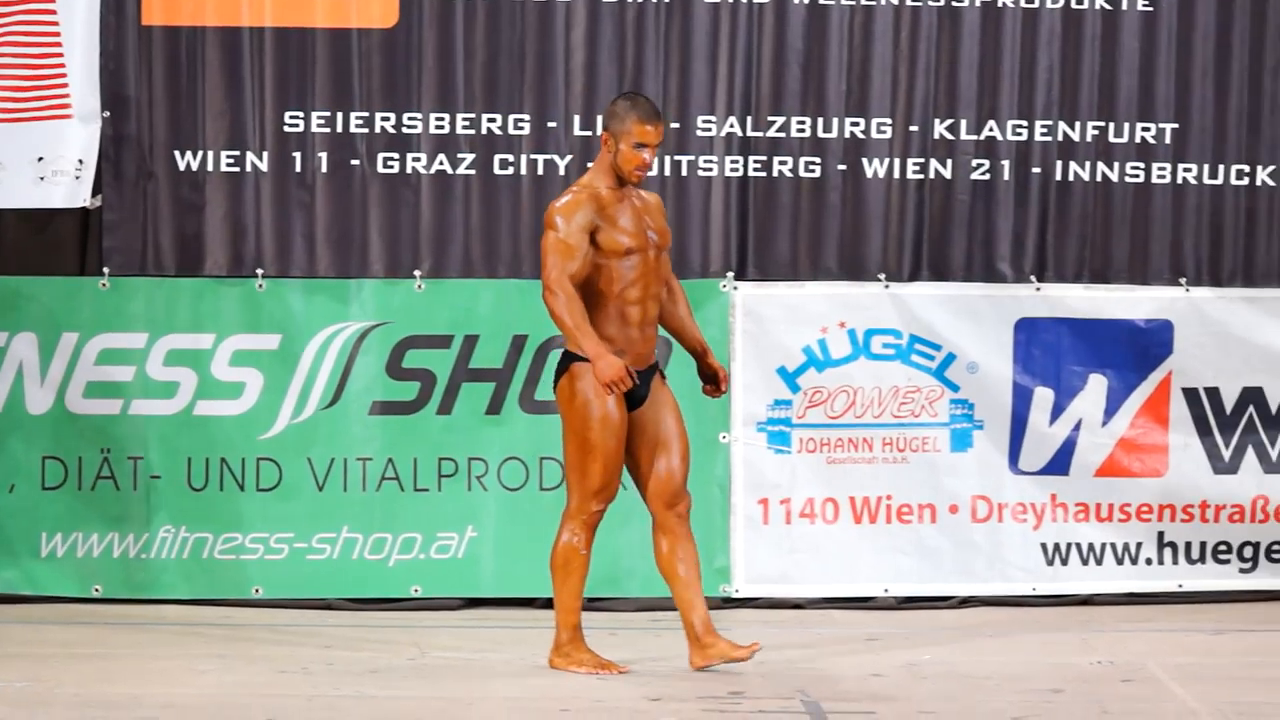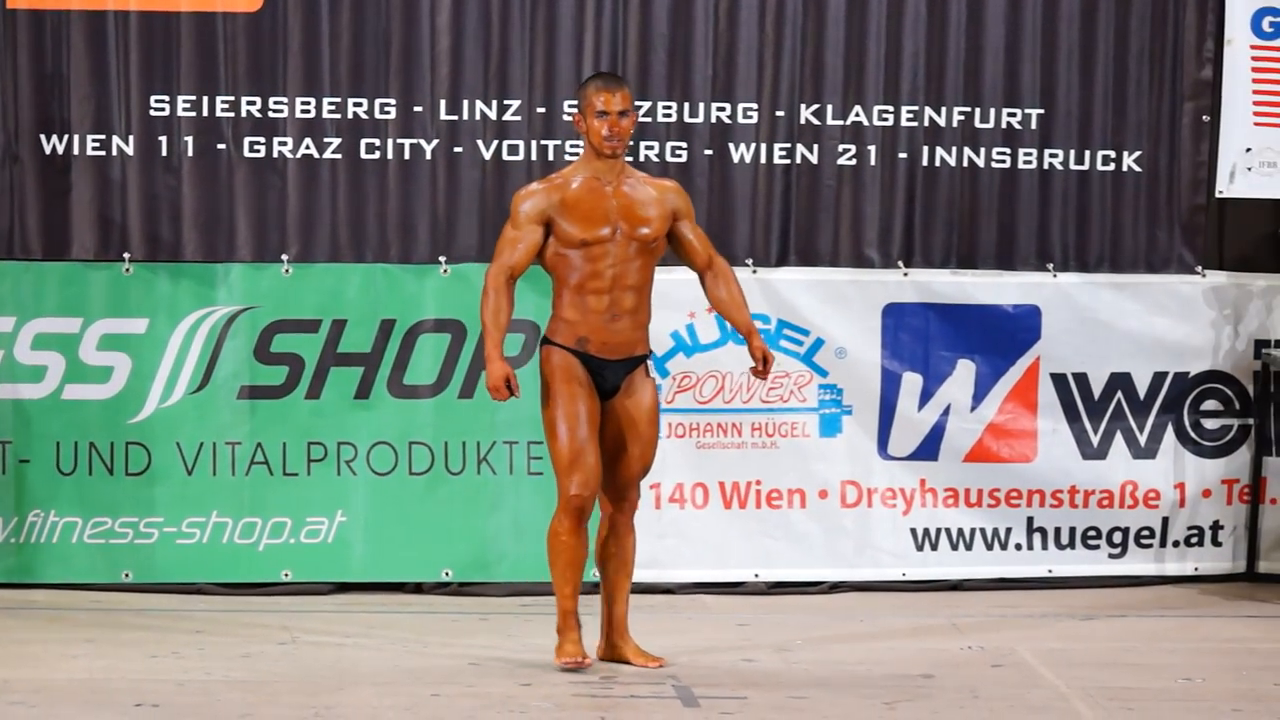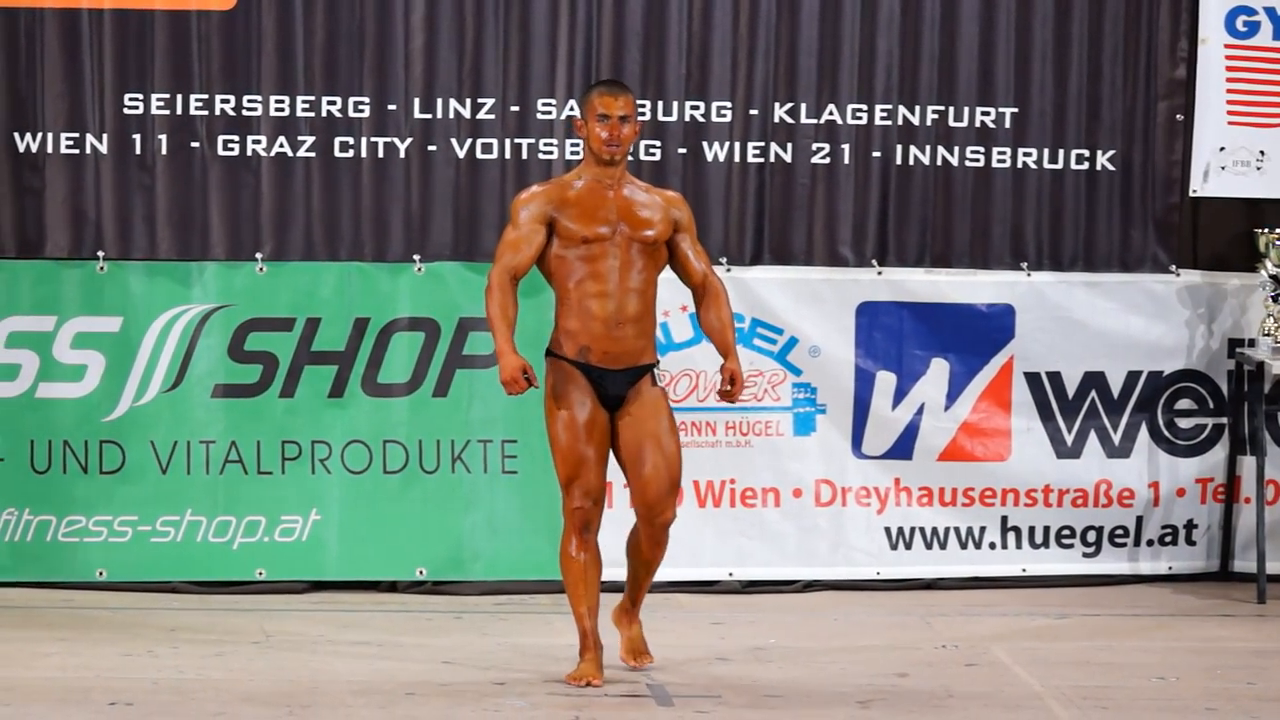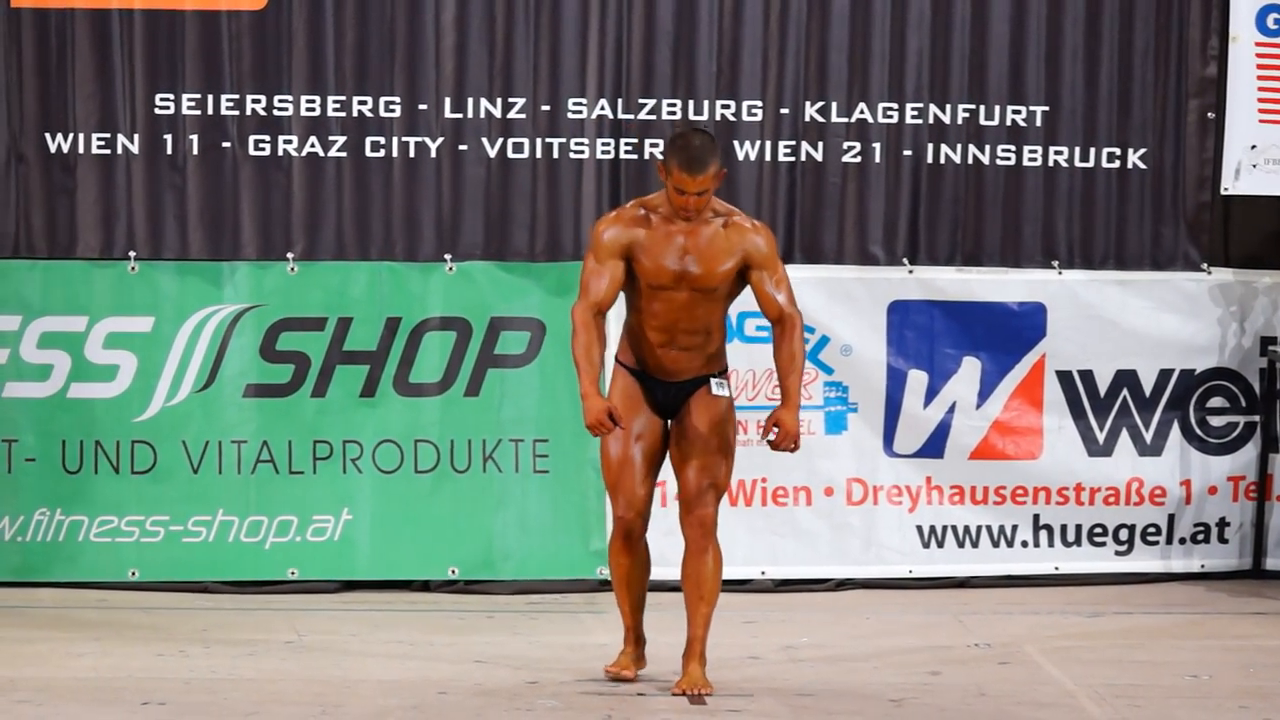
dt=0.5s
person 1, frame 1
left shoulder: (650, 206)
right shoulder: (574, 208)
right elbow: (557, 286)
left wrist: (702, 352)
right wrist: (597, 353)
left hip: (648, 377)
right hip: (592, 376)
left knee: (674, 506)
right knee: (588, 509)
left ankle: (703, 638)
right ankle: (566, 643)
person 1, frame 2
left shoulder: (664, 196)
right shoulder: (544, 197)
left elbow: (709, 266)
right elbow: (501, 275)
left wrist: (749, 332)
right wrist: (494, 354)
left hip: (634, 368)
right hip: (570, 360)
left knee: (622, 502)
right knee: (578, 494)
left ankle: (615, 634)
right ankle: (566, 626)
person 1, frame 3
left shoulder: (667, 205)
right shoulder: (542, 201)
left elbow: (704, 283)
right elbow: (503, 276)
left wrist: (729, 354)
right wrist: (505, 348)
left hip: (640, 379)
right hip: (572, 375)
left knee: (659, 511)
right knee: (581, 514)
left ankle: (631, 609)
right ankle: (589, 650)
person 1, frame 4
left shoulder: (748, 236)
right shoulder: (621, 228)
left elbow: (786, 318)
right elbow: (589, 309)
left wrist: (790, 403)
right wrist: (590, 391)
left hip: (705, 388)
right hip: (635, 383)
left knee: (700, 523)
right knee: (628, 519)
left ankle: (695, 659)
right ankle: (633, 641)
